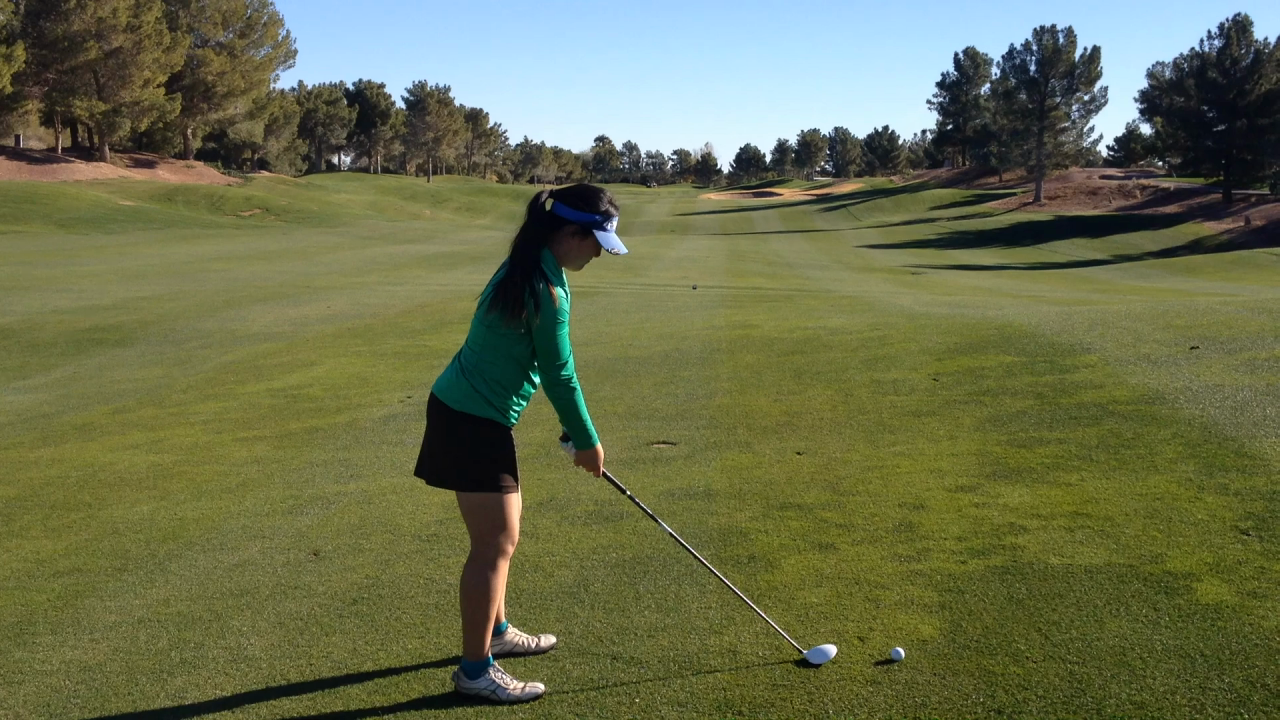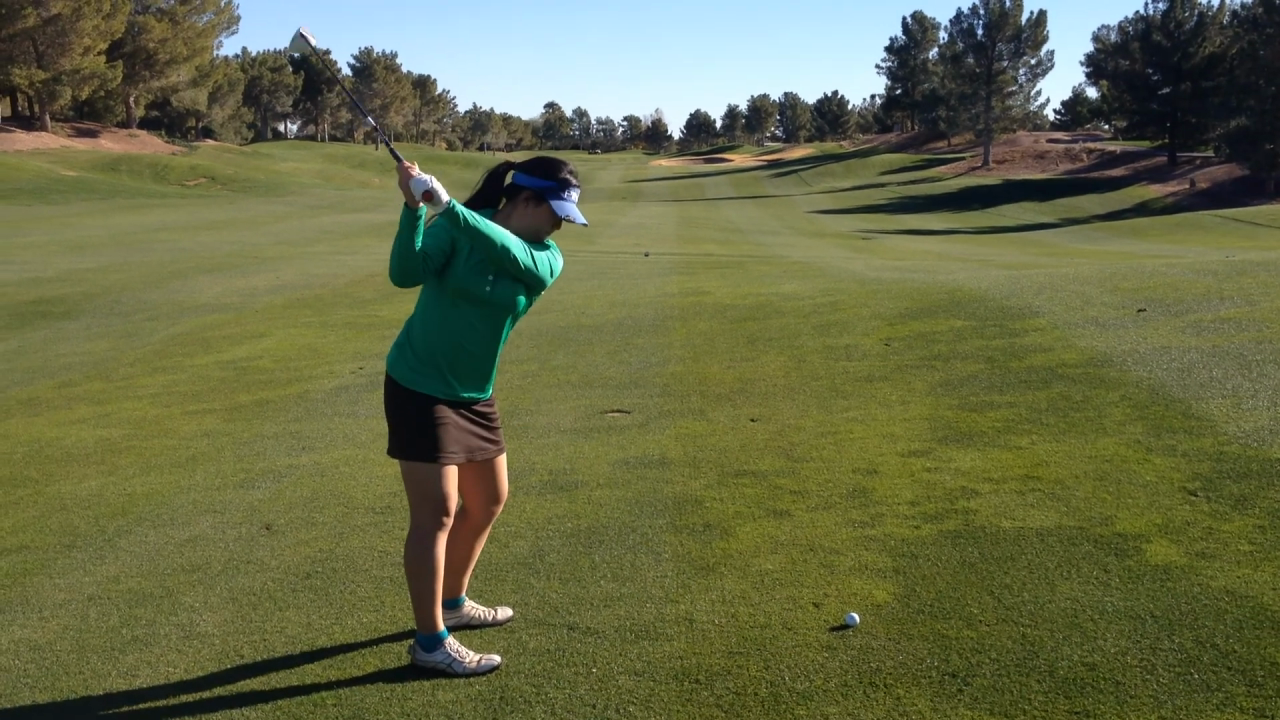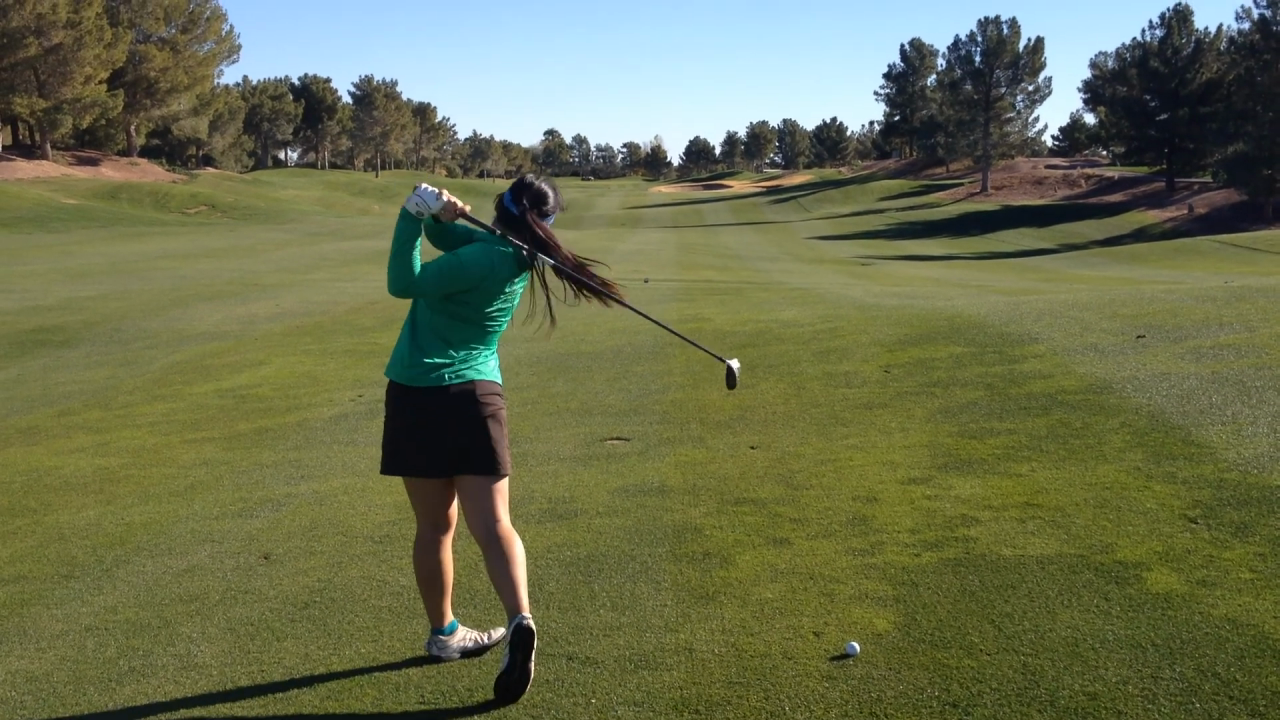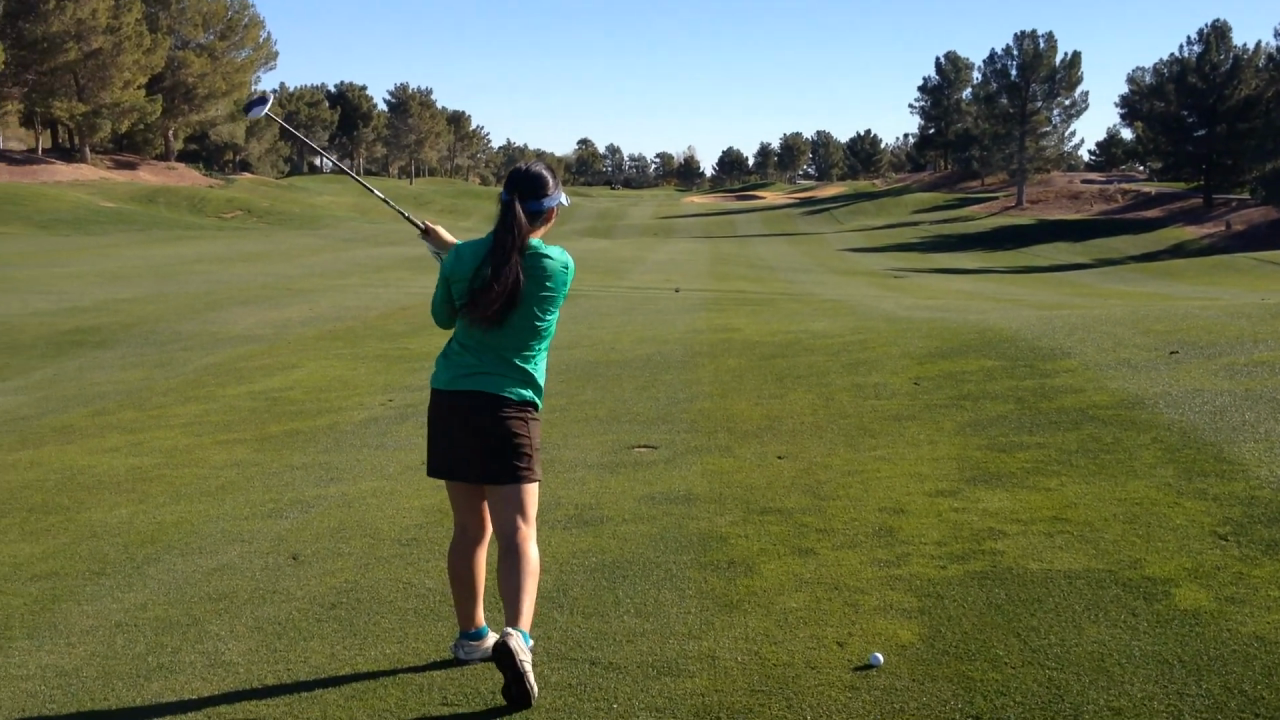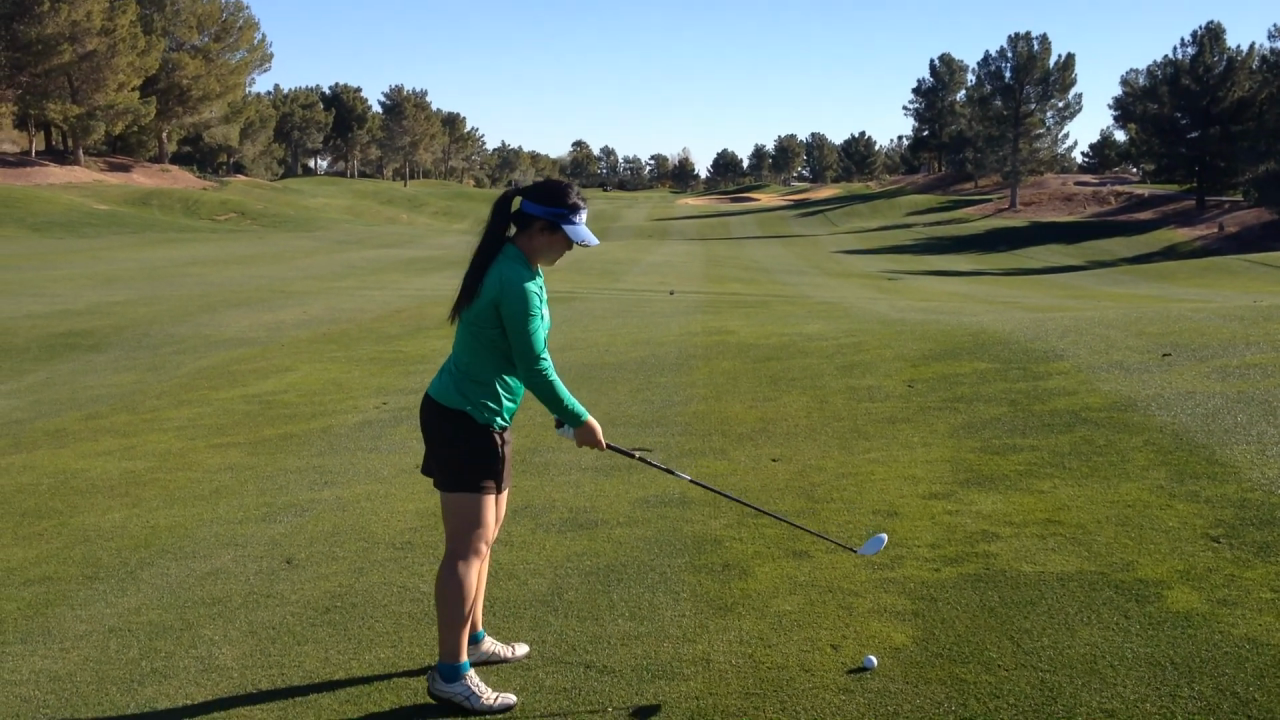
dt=1s
person 1, frame 1
left shoulder: (535, 268)
right shoulder: (545, 291)
left elbow: (554, 368)
right elbow: (558, 376)
left wrist: (575, 432)
right wrist: (587, 441)
left hip: (476, 412)
right hip: (472, 420)
left knee: (503, 530)
right knee: (495, 542)
left ankle: (496, 631)
right ankle: (475, 668)
person 1, frame 2
left shoulder: (544, 259)
right shoulder: (462, 225)
left elbow: (504, 253)
right elbow: (403, 275)
left wrist: (444, 205)
right wrist: (418, 205)
left hip: (474, 394)
right hip: (419, 387)
left knee: (488, 501)
right knee: (437, 512)
left ankle: (451, 603)
right ankle: (430, 641)
person 1, frame 3
left shoulder: (483, 258)
right shoulder: (513, 257)
left elbow: (402, 282)
right elbow: (443, 234)
left wrist: (415, 211)
left hip: (416, 396)
right hip: (474, 397)
left knee: (435, 524)
right knee: (492, 524)
left ankle: (443, 632)
right ankle: (519, 622)
person 1, frame 4
left shoulder: (464, 259)
right shoulder: (560, 265)
left hip: (451, 401)
right hip: (506, 408)
left knee: (471, 527)
right knee: (518, 531)
left ankle: (472, 635)
right ankle: (516, 637)
person 1, frame 5
left shoulder: (509, 264)
right shoulder: (519, 283)
left elbow: (529, 357)
right elbow: (534, 366)
left wrist: (566, 413)
right wrist: (578, 418)
left hip: (478, 415)
right hip: (464, 419)
left knee: (482, 534)
right knee: (470, 546)
left ankle: (472, 639)
right ankle: (450, 673)
